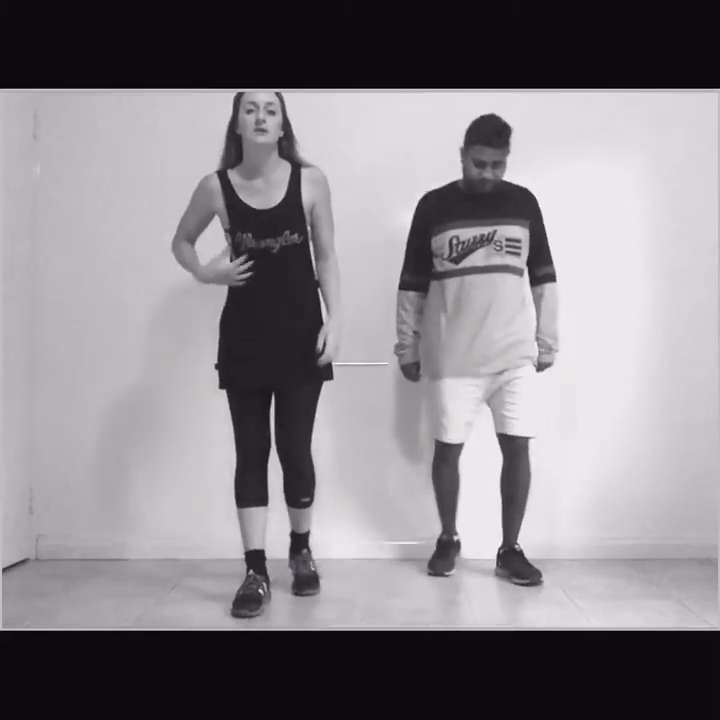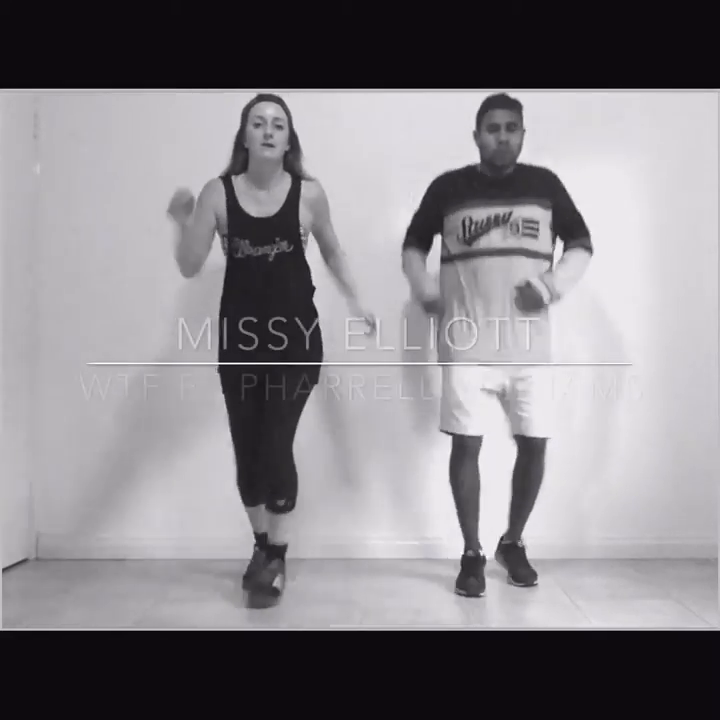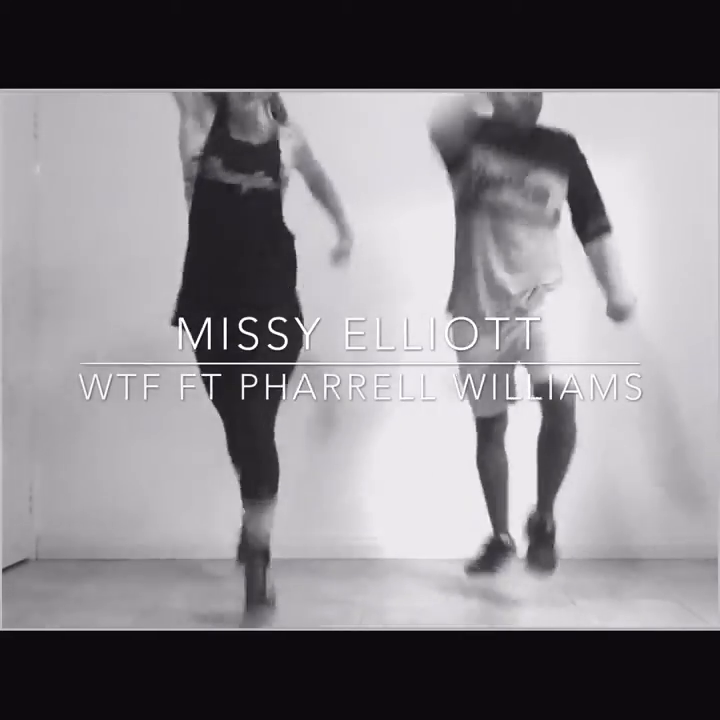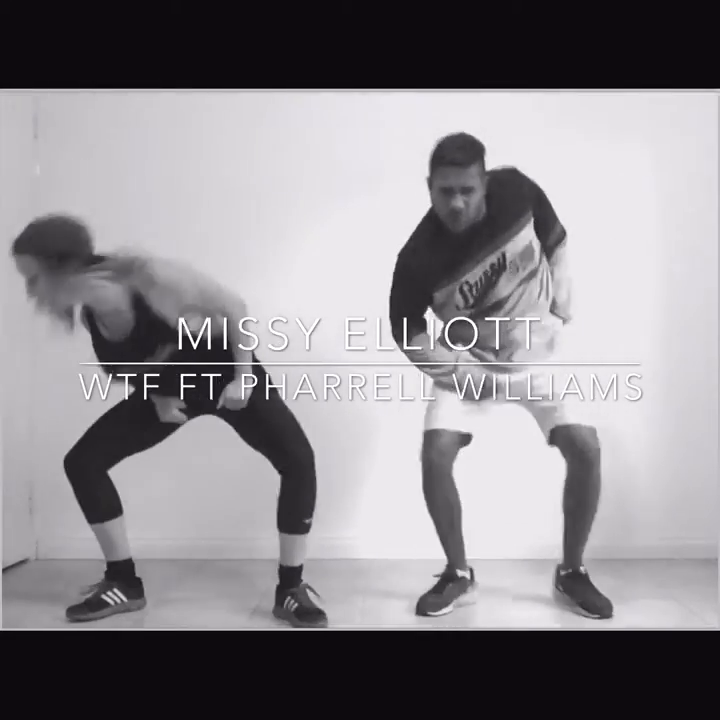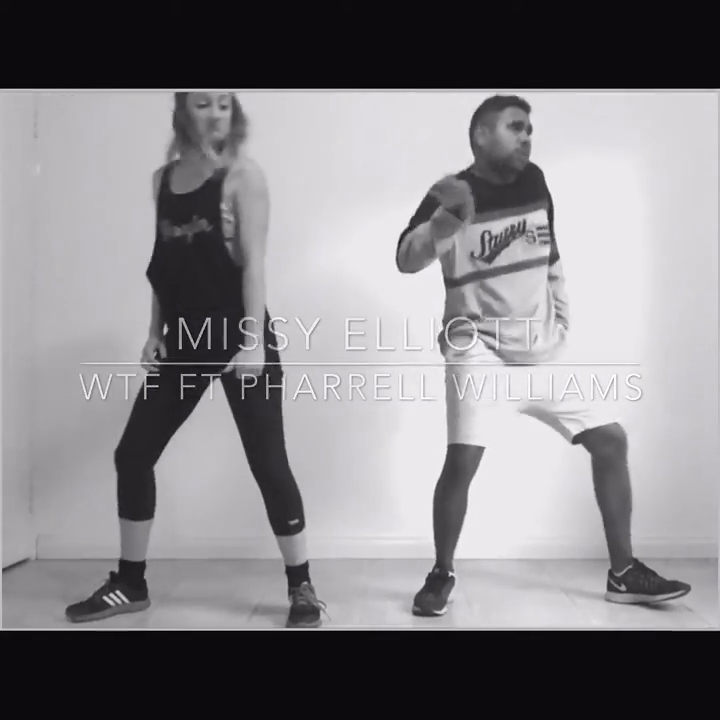
dt=1s
person 1, frame 1
left shoulder: (310, 180)
right shoulder: (215, 187)
left elbow: (326, 255)
right elbow: (180, 241)
left wrist: (334, 317)
right wrist: (206, 272)
left hip: (300, 331)
right hip: (243, 333)
left knee: (295, 448)
right knee: (250, 451)
left ankle: (301, 552)
right ankle: (256, 572)
person 1, frame 2
left shoulder: (309, 191)
right shoulder: (217, 192)
left elbow: (332, 251)
right elbow: (189, 266)
left wrist: (355, 299)
right wrist: (184, 222)
left hip: (293, 334)
right hip: (239, 337)
left knee: (276, 445)
right knee: (248, 448)
left ankle: (275, 561)
right ankle: (262, 545)
person 1, frame 3
left shoulder: (286, 138)
right shoulder: (200, 120)
left elbow: (319, 179)
left wrist: (343, 227)
left hip: (272, 310)
right hip: (207, 308)
left knee: (256, 425)
right knee: (238, 429)
left ankle: (258, 558)
right ankle: (254, 516)
person 1, frame 4
left shoulder: (149, 277)
right shoulder: (84, 313)
left elbow: (234, 307)
right elbow: (127, 367)
left wrist: (243, 376)
right wrist: (157, 396)
left hip: (231, 376)
right hip: (168, 389)
left knee: (298, 461)
right knee: (82, 461)
left ankle: (290, 588)
right ankle: (123, 582)
person 1, frame 5
left shoulder: (243, 172)
right shoulder: (163, 179)
left elbow: (253, 259)
right elbow: (163, 263)
left wrist: (254, 341)
right wrist: (154, 332)
left hip: (240, 339)
right hip: (184, 343)
left knee: (268, 462)
right knee: (133, 454)
left ankle: (301, 587)
right ankle: (129, 584)
person 2, frame 1
left shoulder: (524, 203)
right shoulder: (432, 206)
left elbow: (544, 278)
right elbow: (412, 284)
left wrist: (547, 342)
right wrist: (406, 346)
left hip: (513, 352)
right hip: (453, 354)
left knee: (517, 445)
right knee: (447, 449)
left ankle: (510, 550)
right ankle: (448, 539)
person 2, frame 2
left shoulder: (545, 185)
right shoulder: (447, 188)
left elbow: (581, 244)
right elbow: (413, 246)
left wrist: (554, 286)
right wrist: (424, 288)
left hip: (528, 342)
right hip: (468, 343)
left knee: (533, 442)
right knee: (466, 443)
left ankle: (513, 543)
right ankle: (472, 553)
person 2, frame 3
left shoulder: (561, 148)
right shoulder: (468, 135)
left elbow: (592, 223)
right elbow: (444, 134)
left wrist: (614, 288)
left hip: (533, 304)
right hip: (477, 309)
left knee: (560, 402)
right knee: (490, 425)
left ankle: (543, 517)
right ankle: (499, 536)
person 2, frame 4
left shoulder: (516, 188)
right shoulder: (417, 255)
left elbow: (553, 241)
right elbow: (407, 334)
left wrist: (559, 301)
right wrist: (466, 373)
left hip: (536, 352)
right hip: (468, 361)
left knee: (584, 447)
right knee: (436, 453)
left ankle: (572, 573)
right ankle: (458, 573)
person 2, frame 5
left shoulder: (534, 183)
right shoulder: (450, 197)
right elbow: (408, 260)
left wrist: (563, 320)
right wrist: (444, 216)
left hip: (544, 351)
right hip: (482, 352)
left knee: (611, 439)
right knee: (462, 461)
left ankle: (623, 572)
right ankle: (442, 573)
